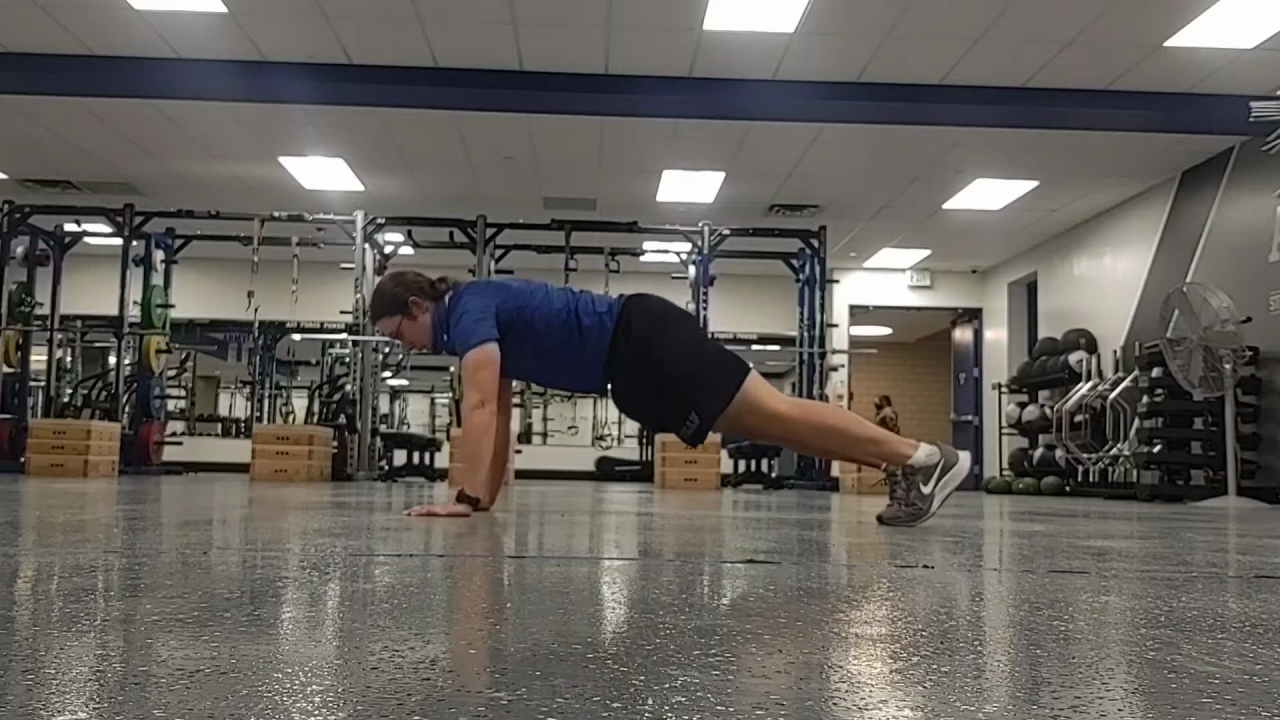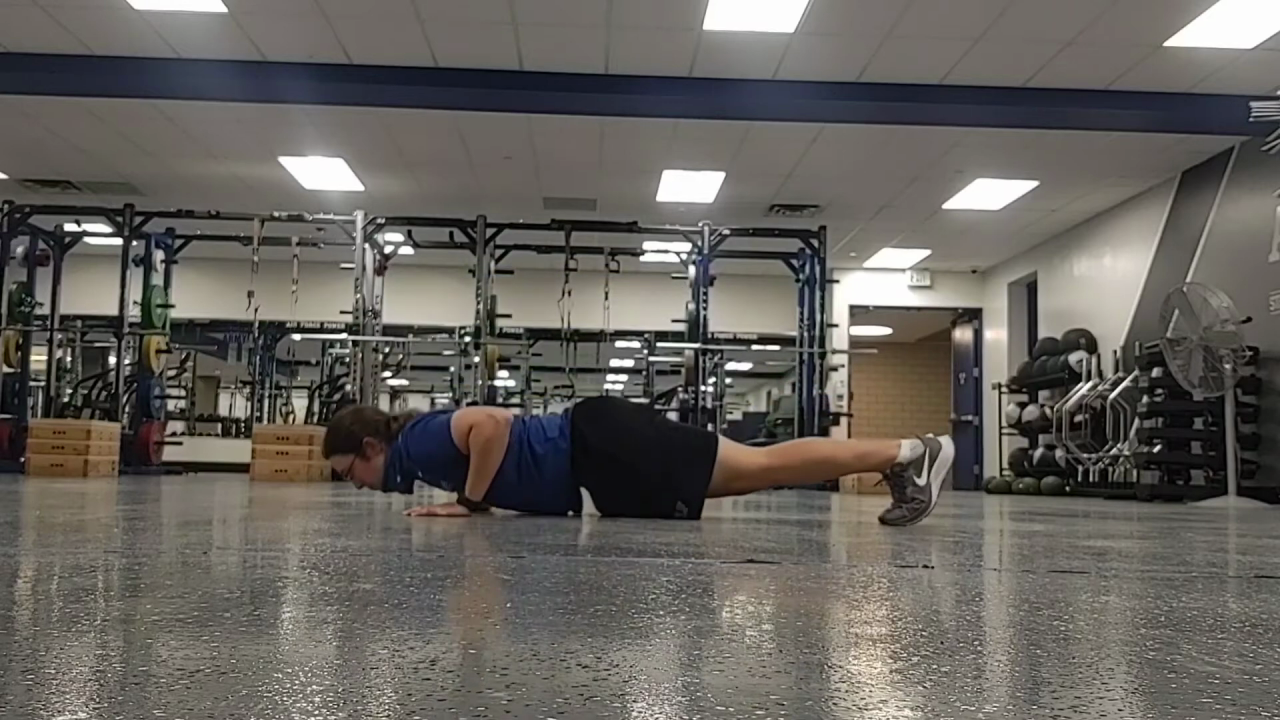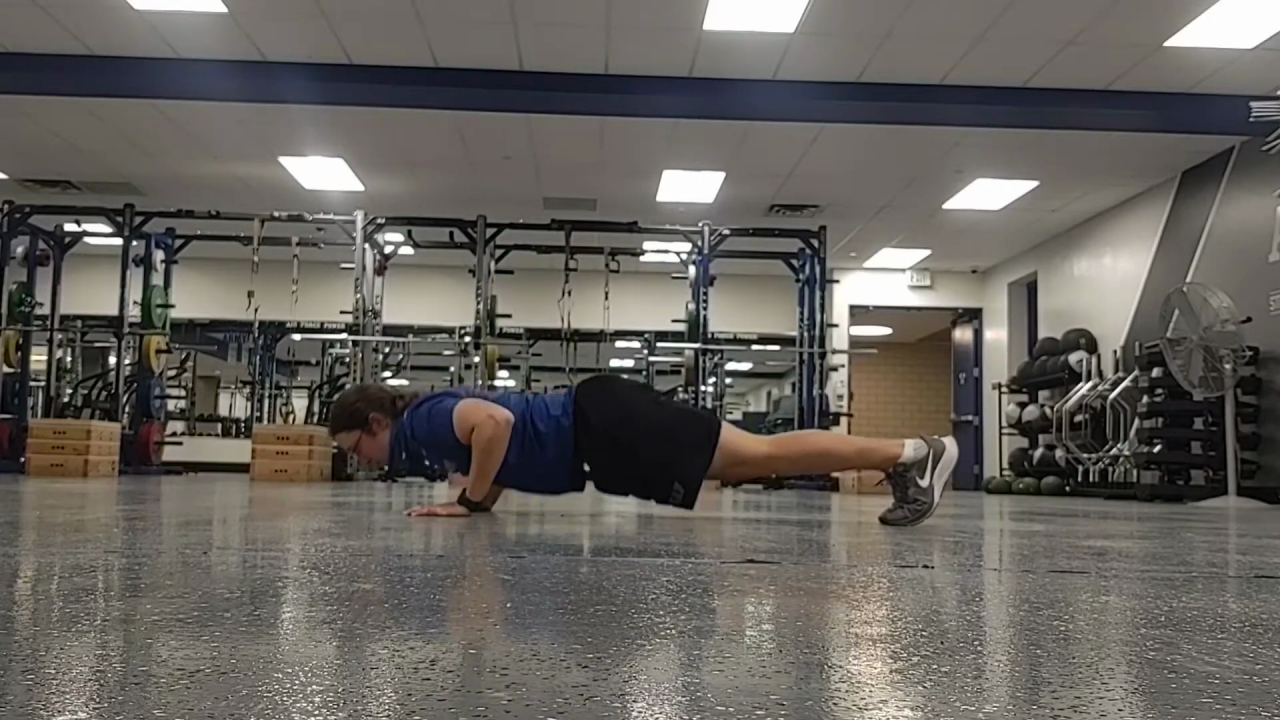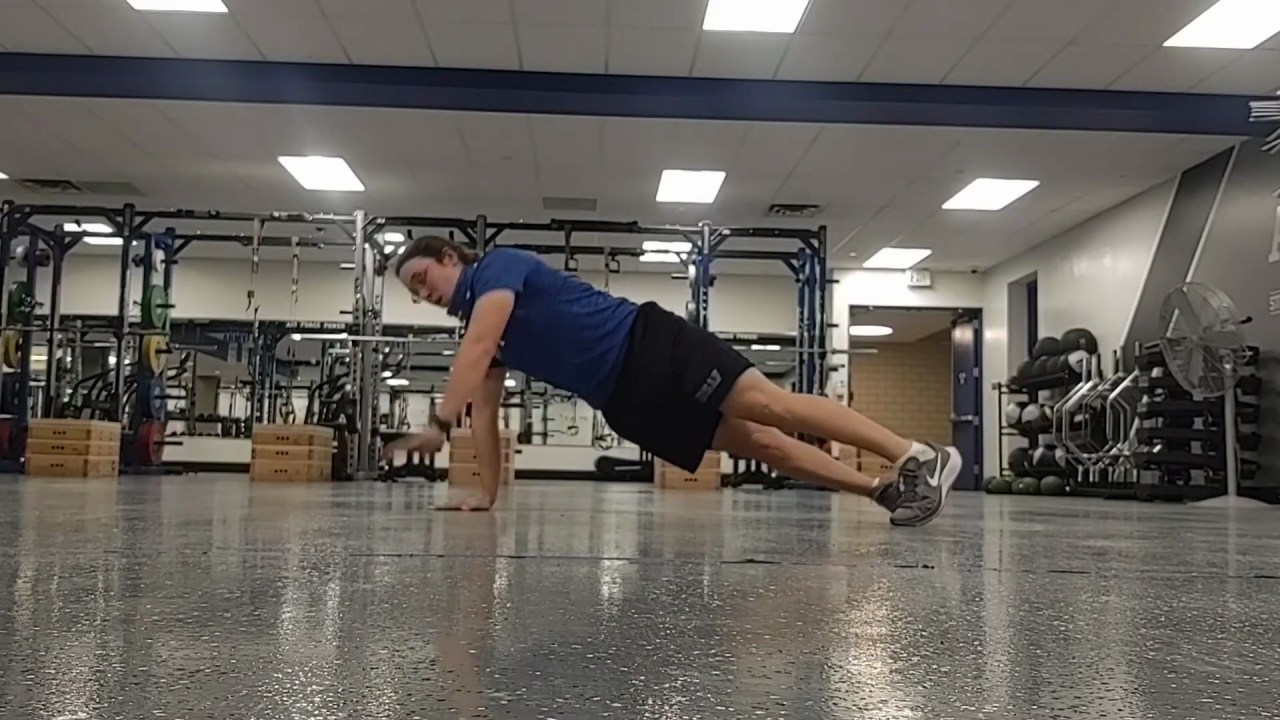
dt=0.7s
person 1, frame 1
left shoulder: (467, 310)
right shoulder: (476, 314)
left elbow: (481, 407)
right elbow: (498, 411)
left wrist: (468, 498)
right wrist: (488, 496)
left hip: (641, 339)
right hip: (632, 355)
left knee: (772, 412)
right knee: (763, 425)
left ankle: (924, 457)
right ankle: (913, 461)
person 1, frame 2
left shoulder: (418, 443)
right shoulder: (426, 440)
left elbow: (493, 422)
left wrist: (468, 501)
right wrist: (472, 498)
left hip: (599, 445)
right hip: (594, 447)
left knee: (756, 466)
right knee: (751, 469)
left ankle: (910, 453)
right ankle: (904, 455)
person 1, frame 3
left shoulder: (426, 417)
right shoulder: (432, 418)
left elbow: (498, 423)
left wrist: (467, 502)
right wrist: (480, 499)
left hip: (605, 422)
right hip: (598, 430)
left knee: (756, 453)
right knee: (752, 457)
left ankle: (915, 453)
right ankle: (905, 458)
person 1, frame 4
left shoulder: (499, 266)
right shoulder: (479, 320)
left elbow: (477, 345)
right elbow: (486, 410)
left wrist: (439, 424)
right wrist: (487, 492)
left hip: (650, 344)
right hip: (627, 399)
left knee: (770, 406)
right knee: (756, 443)
left ankle: (918, 456)
right ankle: (886, 488)
